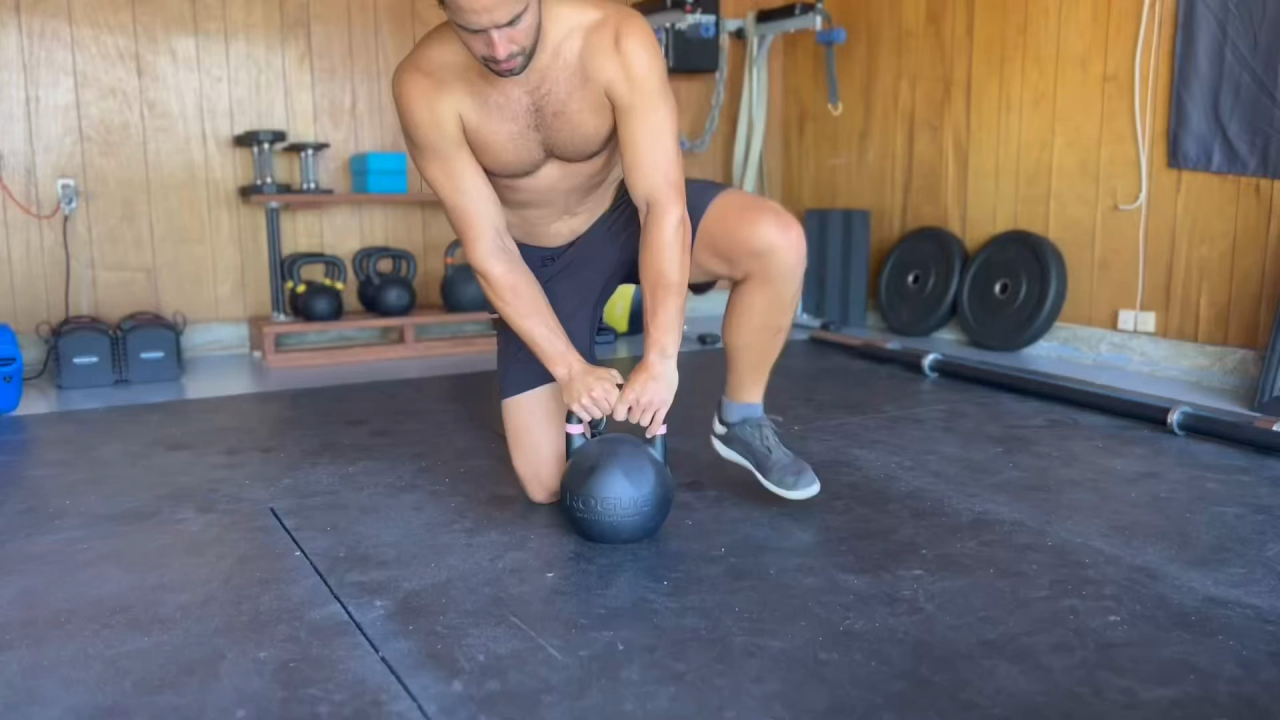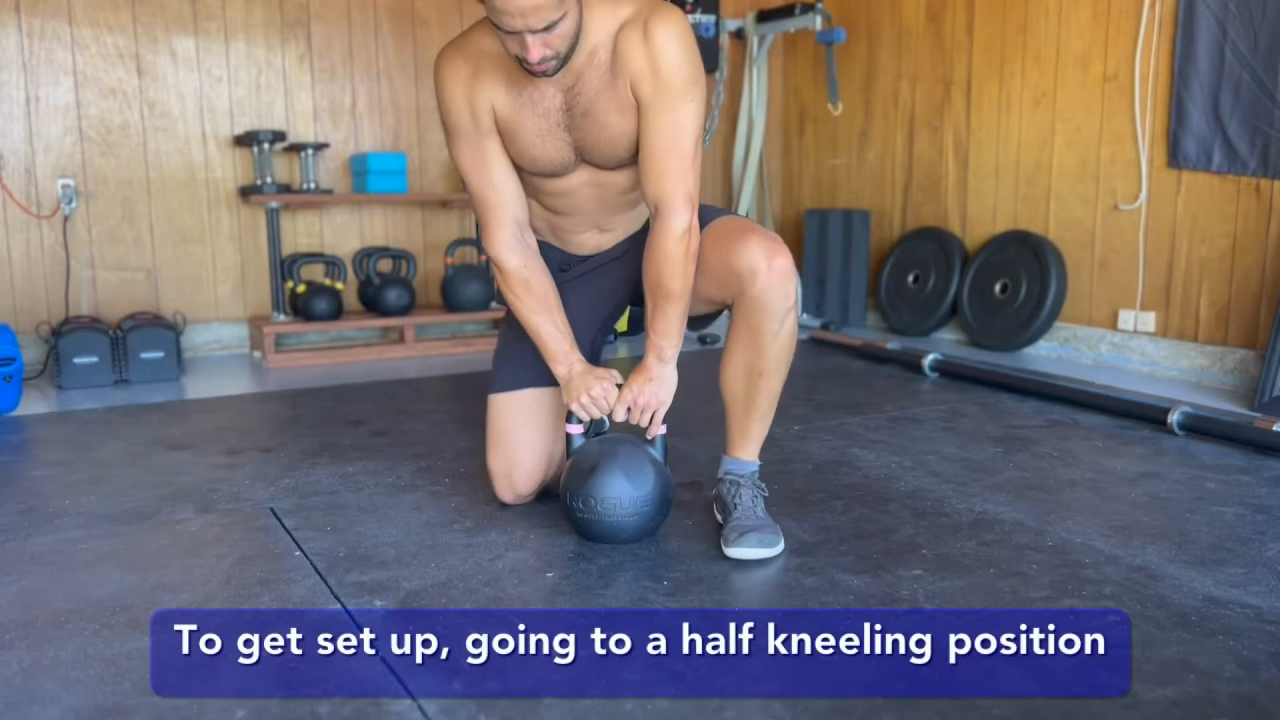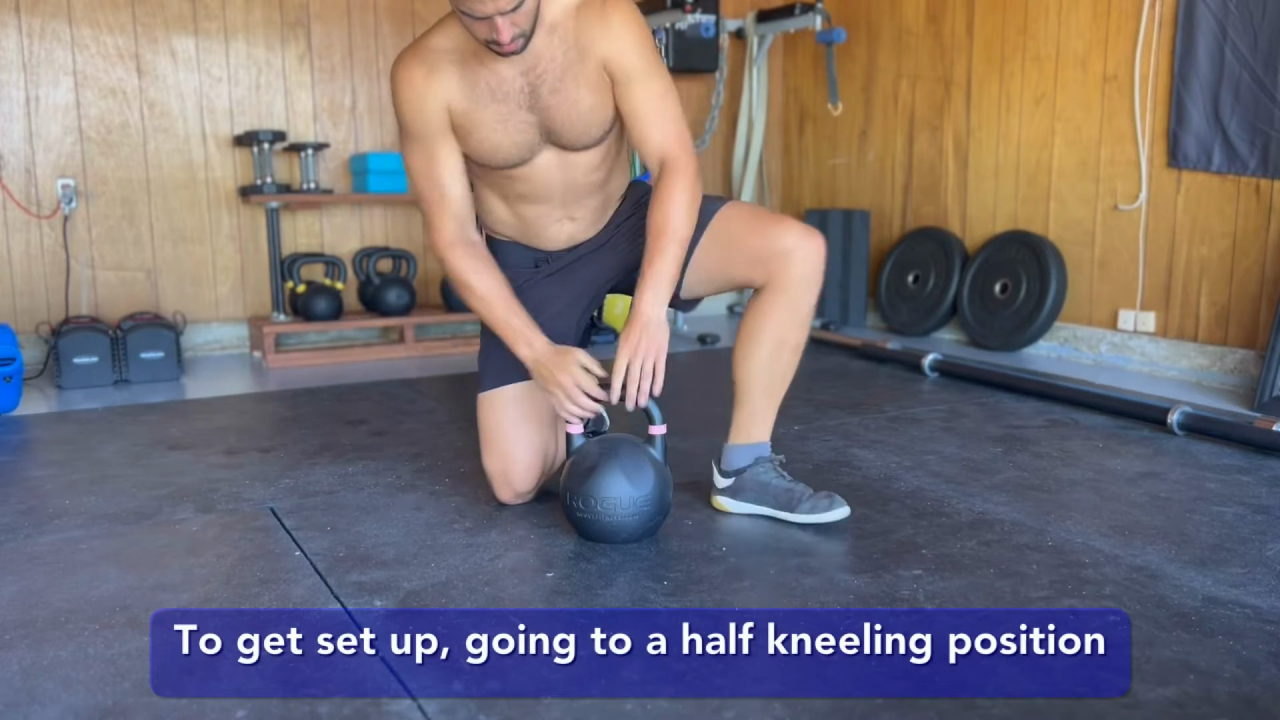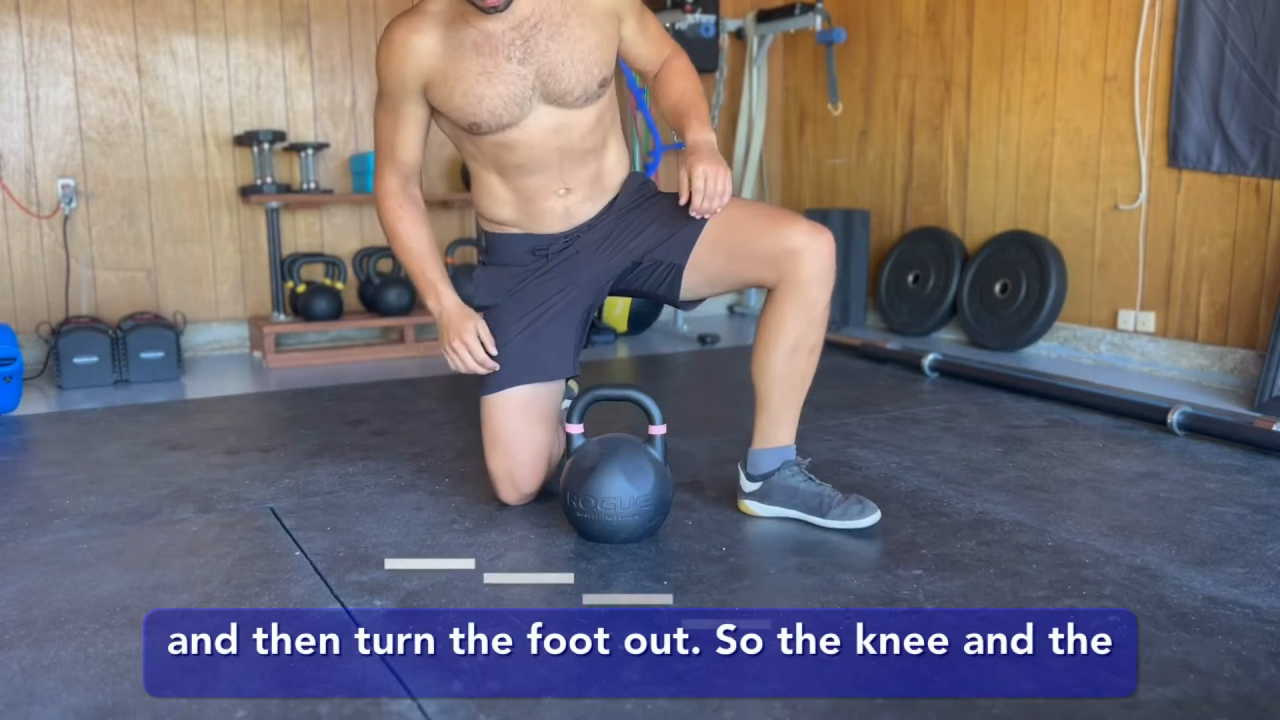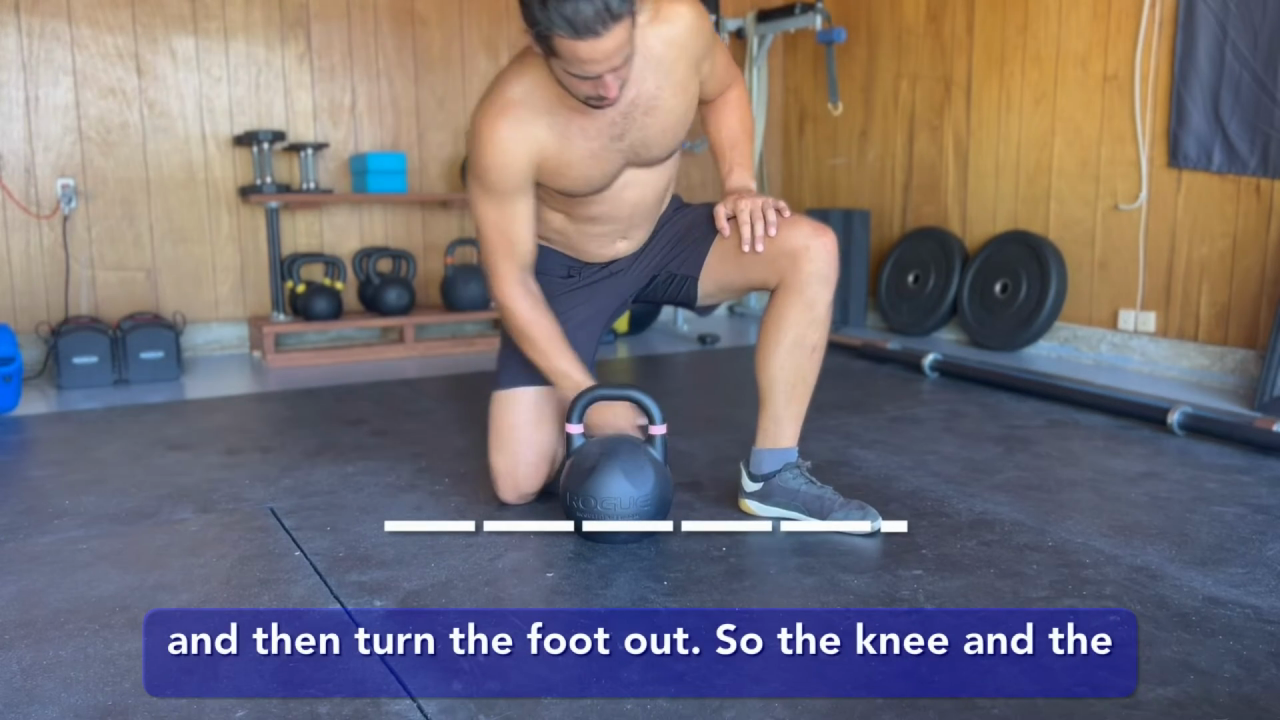
dt=1s
person 1, frame 1
right shoulder: (425, 85)
left elbow: (663, 208)
right elbow: (488, 249)
left wrist: (660, 359)
right wrist: (569, 369)
left hip: (628, 211)
right hip: (538, 259)
left knee: (777, 242)
right knee: (549, 484)
left ankle: (741, 419)
person 1, frame 2
right shoulder: (465, 71)
left elbow: (675, 211)
right elbow: (507, 239)
left wrist: (660, 360)
right wrist: (570, 367)
left hip: (657, 236)
right hip: (556, 263)
left knee: (767, 266)
right knee: (516, 483)
left ankle: (738, 478)
right ankle: (592, 428)
person 1, frame 3
right shoulder: (423, 75)
left elbow: (675, 163)
right elbow: (453, 235)
left wrist: (647, 316)
right wrist: (538, 352)
left hip: (625, 225)
right hip: (527, 265)
left knee: (797, 250)
right knee: (516, 484)
left ankle: (742, 467)
right ankle: (577, 402)
person 1, frame 4
right shoulder: (414, 43)
left elbow: (666, 62)
right elbow: (397, 183)
left wrist: (700, 139)
right wrist: (446, 305)
left hip: (629, 215)
right hip: (527, 261)
left knee: (807, 249)
right knee: (518, 485)
left ankle: (769, 472)
right ankle: (552, 407)
person 1, frame 5
right shoulder: (506, 123)
left elbow: (724, 91)
right elbow: (508, 280)
left wrist: (740, 185)
right wrist: (588, 396)
left hip: (663, 234)
right hip: (563, 269)
left knee: (811, 247)
right knee: (518, 483)
left ankle: (771, 473)
right ankle: (571, 424)
